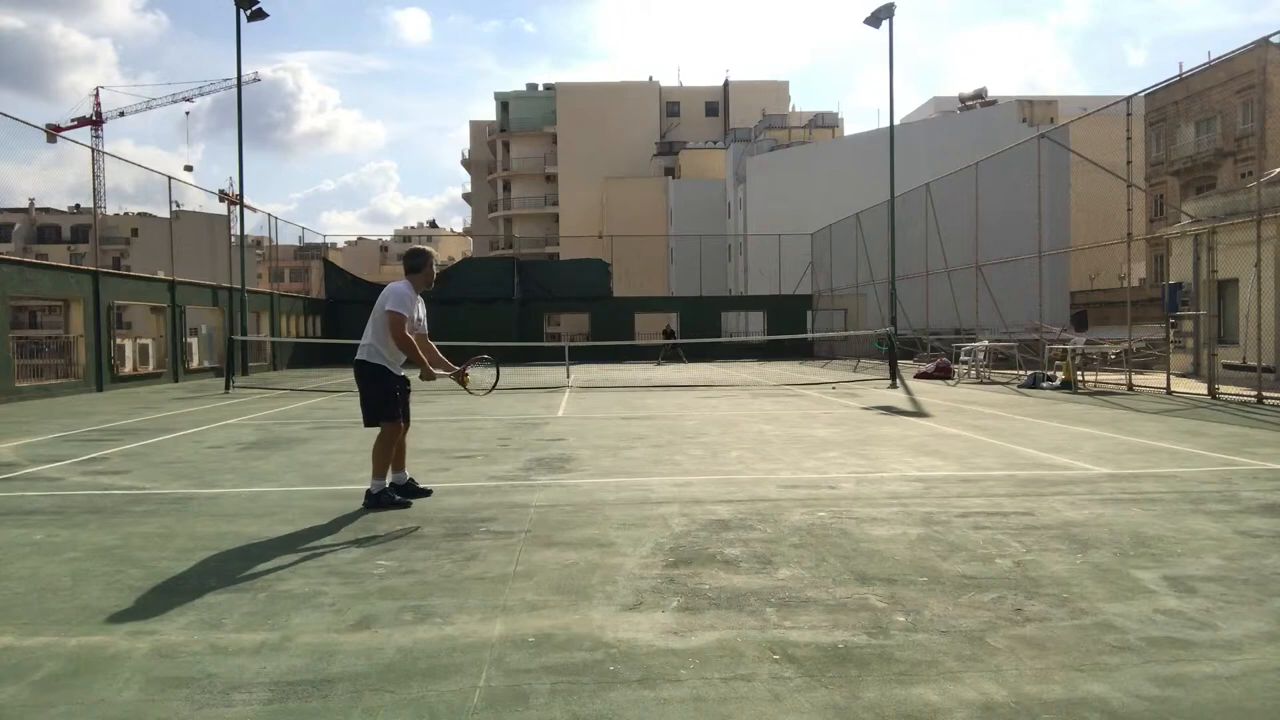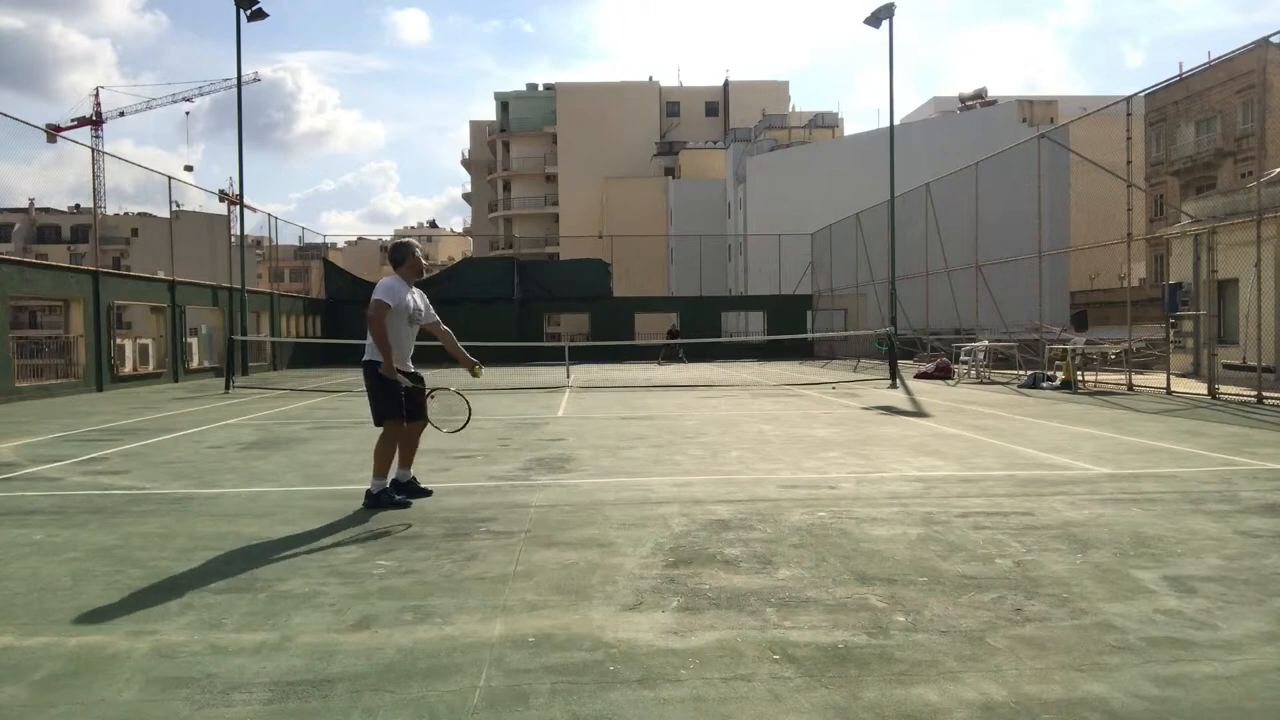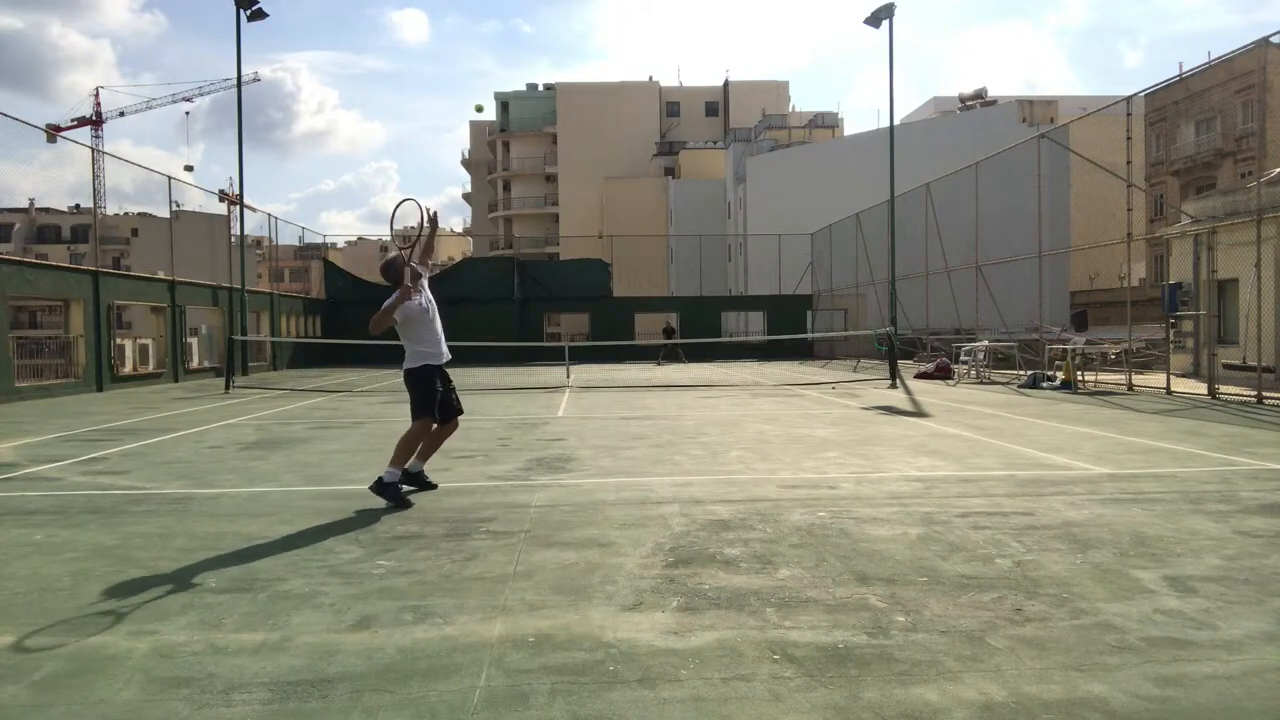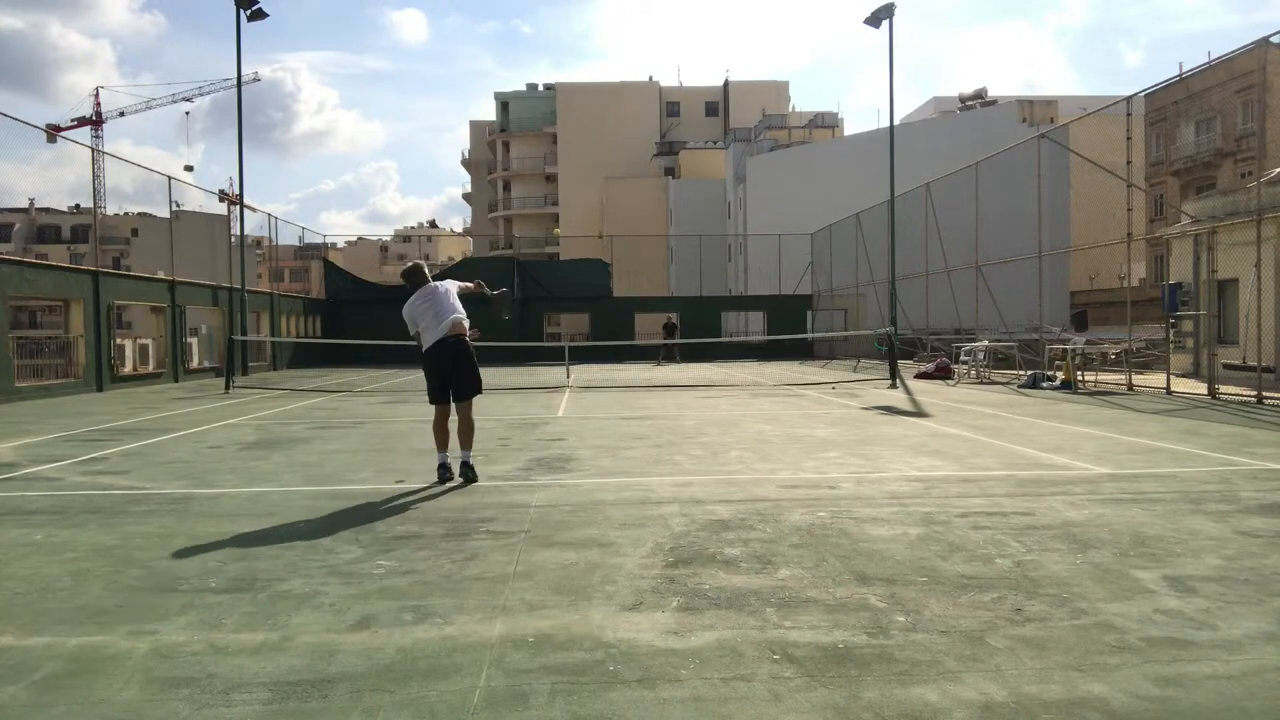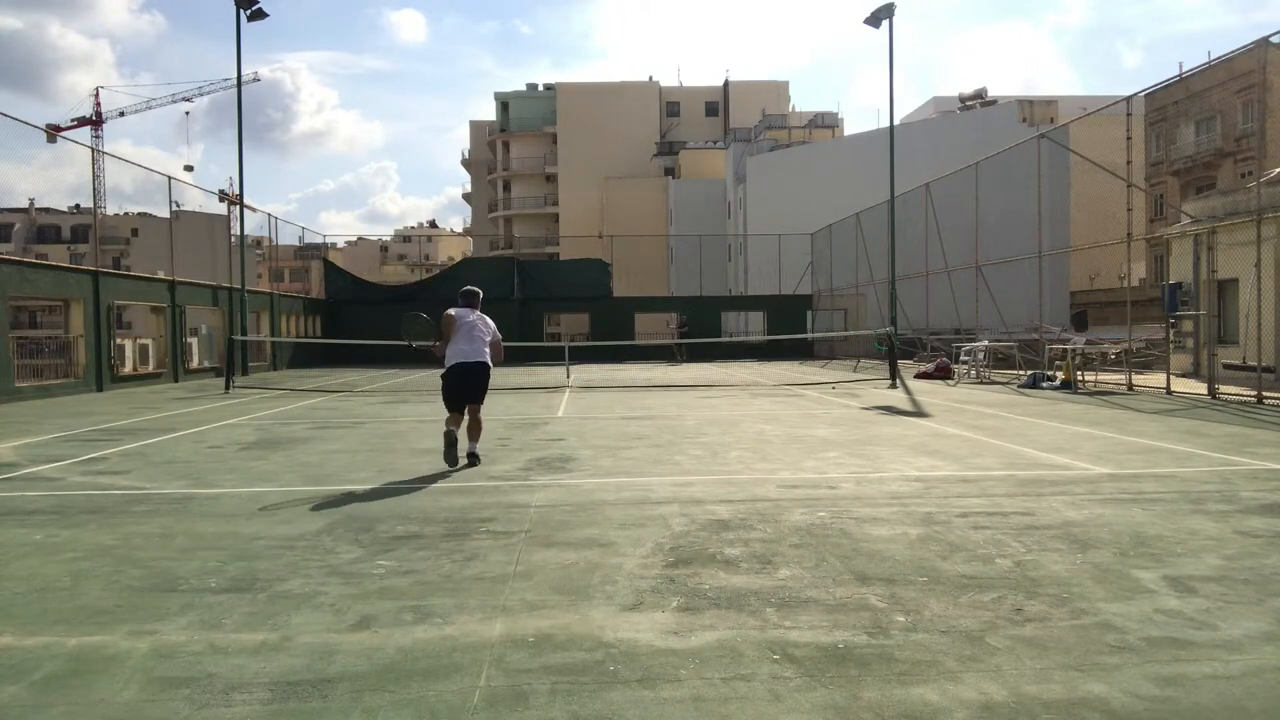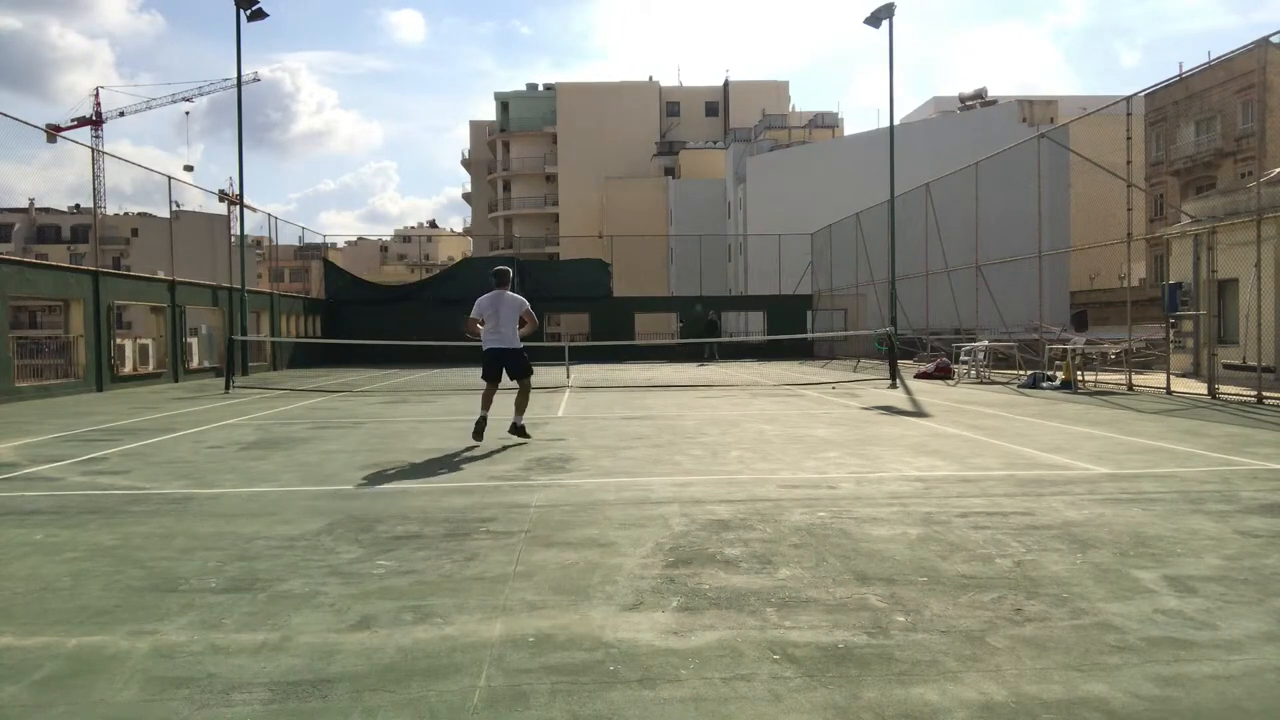
dt=0.5s
person 1, frame 1
left shoulder: (418, 302)
right shoulder: (400, 292)
left elbow: (424, 344)
right elbow: (399, 335)
left wrist: (452, 369)
right wrist: (425, 368)
left hip: (391, 369)
right hip: (374, 366)
left knee: (401, 426)
right knee: (391, 426)
left ankle: (401, 481)
right ankle: (377, 491)
person 1, frame 2
left shoulder: (419, 297)
right shoulder: (390, 286)
left elbow: (440, 330)
right elbow: (374, 318)
left wrist: (464, 357)
right wrist: (386, 359)
left hip: (404, 369)
right hip: (382, 368)
left knee: (417, 422)
right knee: (395, 426)
left ankle: (402, 480)
right ankle: (377, 490)
person 1, frame 3
left shoulder: (420, 285)
right shoulder: (401, 302)
left elbow: (425, 255)
right elbow: (375, 328)
left wrist: (432, 230)
right wrist: (399, 299)
left hip: (437, 368)
right hip: (421, 370)
left knee: (449, 423)
right knee: (424, 424)
left ankle: (413, 471)
right ankle: (388, 480)
person 1, frame 4
left shoulder: (409, 307)
right shoulder: (446, 285)
right elbow: (469, 286)
right wrist: (483, 290)
left hip: (433, 352)
right hip: (457, 344)
left knee: (441, 411)
right knee: (464, 409)
left ankle: (443, 463)
right ankle: (466, 463)
person 1, frame 5
left shoulder: (454, 313)
right shoulder: (488, 321)
left elbow: (447, 317)
right elbow: (499, 356)
left wrist: (444, 344)
left hip: (455, 365)
right hip: (481, 365)
left knee: (455, 414)
right knee: (474, 412)
left ankle: (451, 434)
right ankle: (472, 452)
person 1, frame 6
left shoulder: (482, 300)
right shoulder: (518, 300)
left elbow: (471, 326)
right elbow: (533, 324)
left hip: (490, 349)
right hip: (512, 348)
left knee: (491, 387)
right knee: (525, 385)
left ankle: (482, 418)
right ankle: (517, 424)
